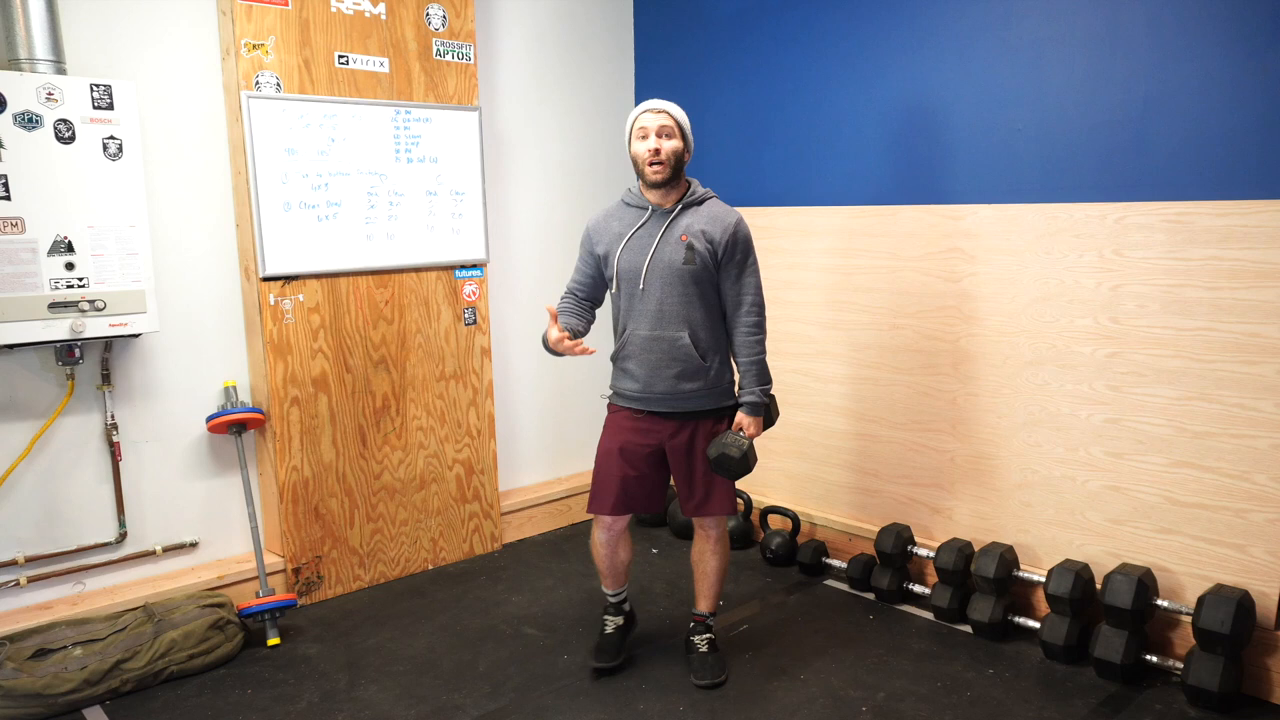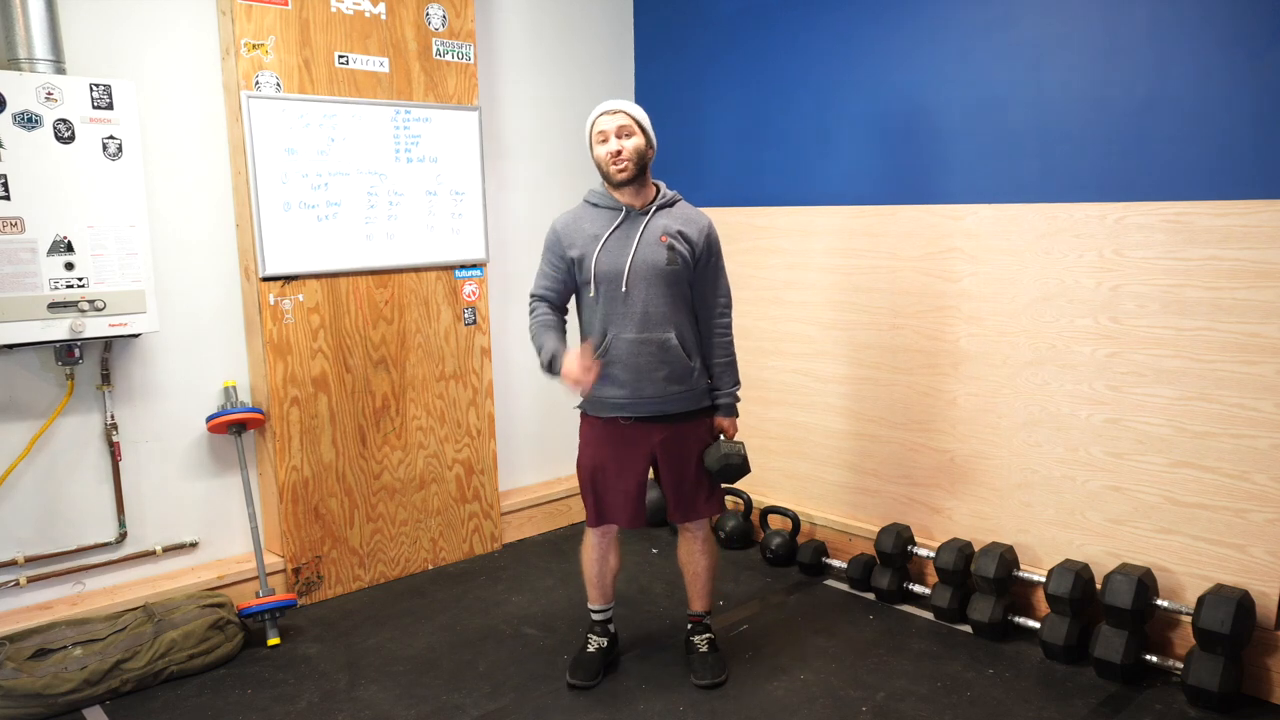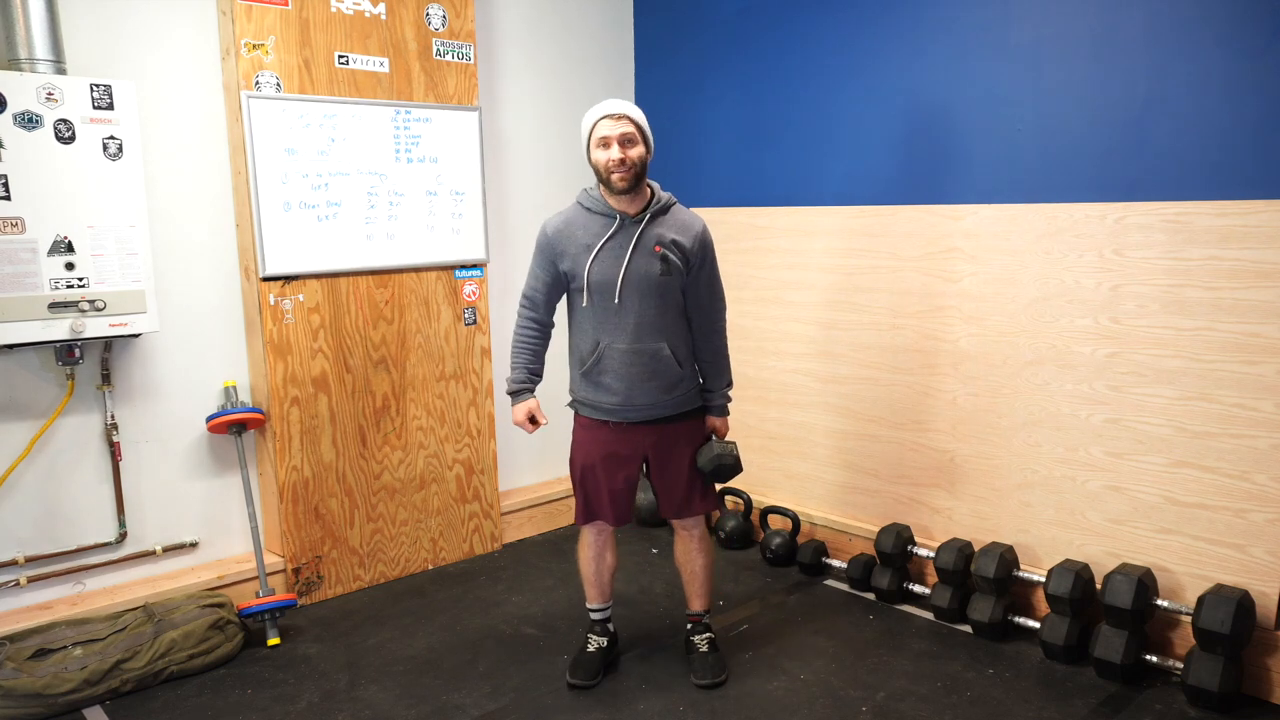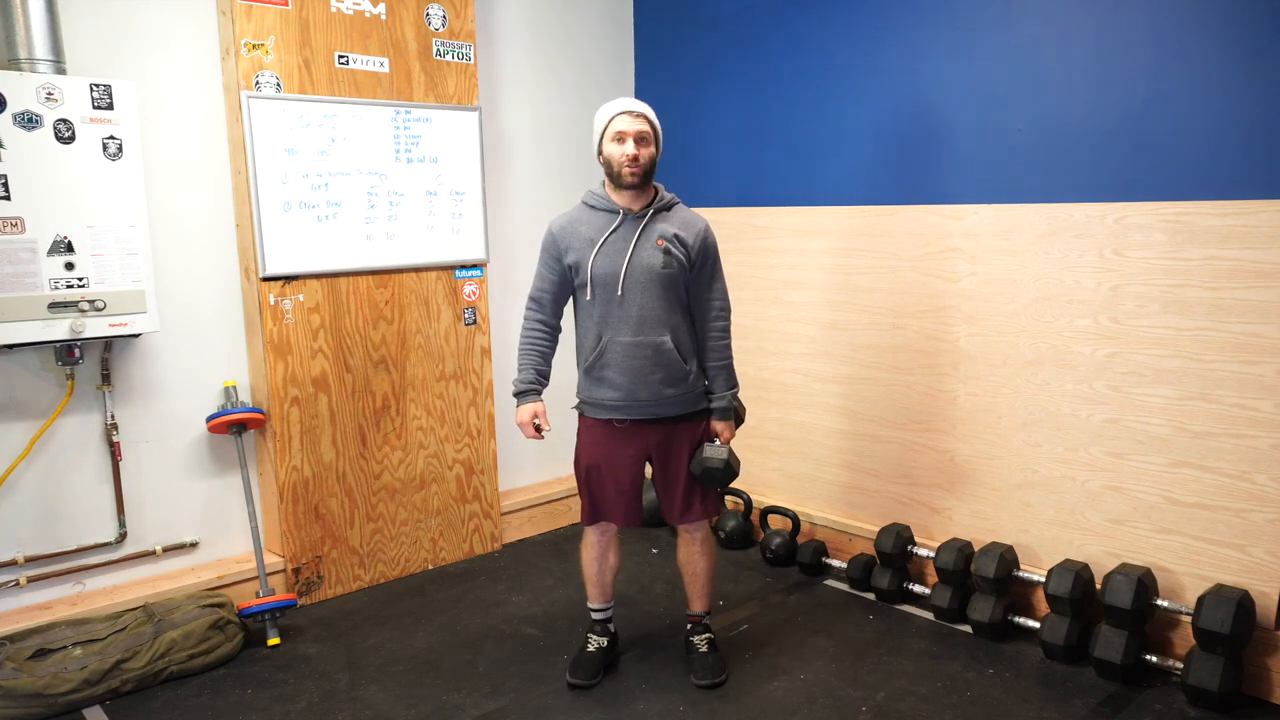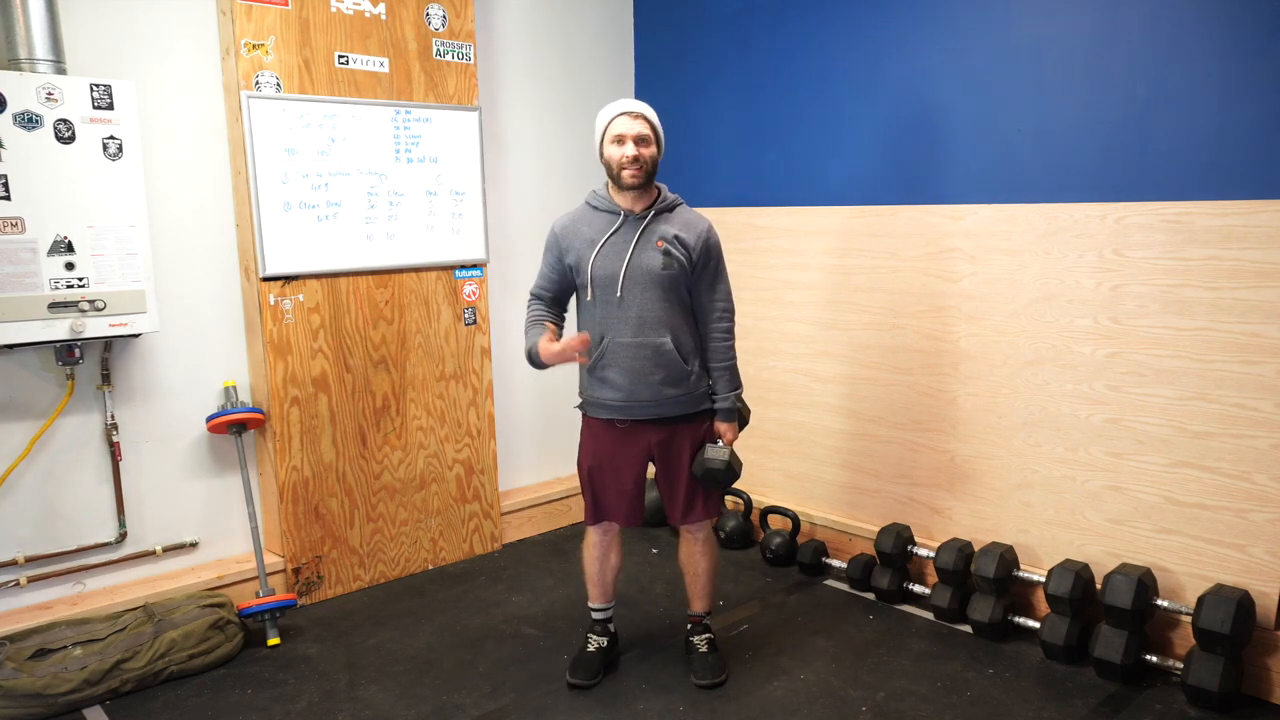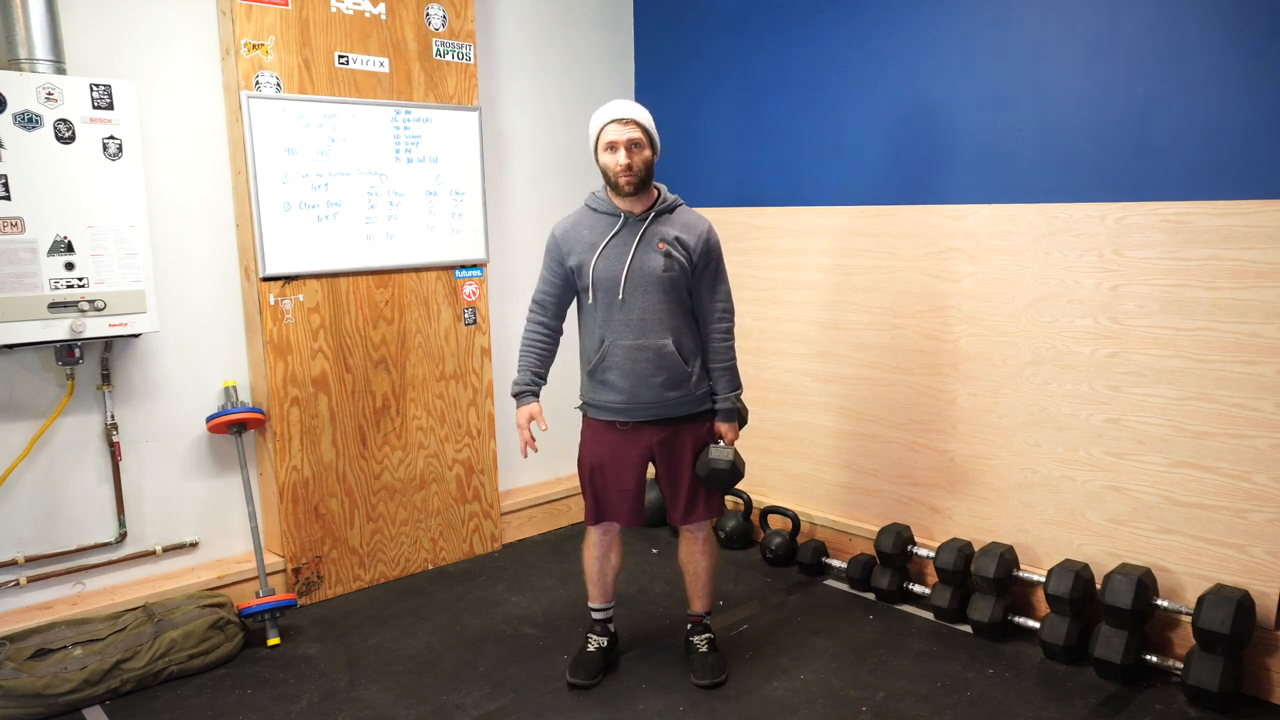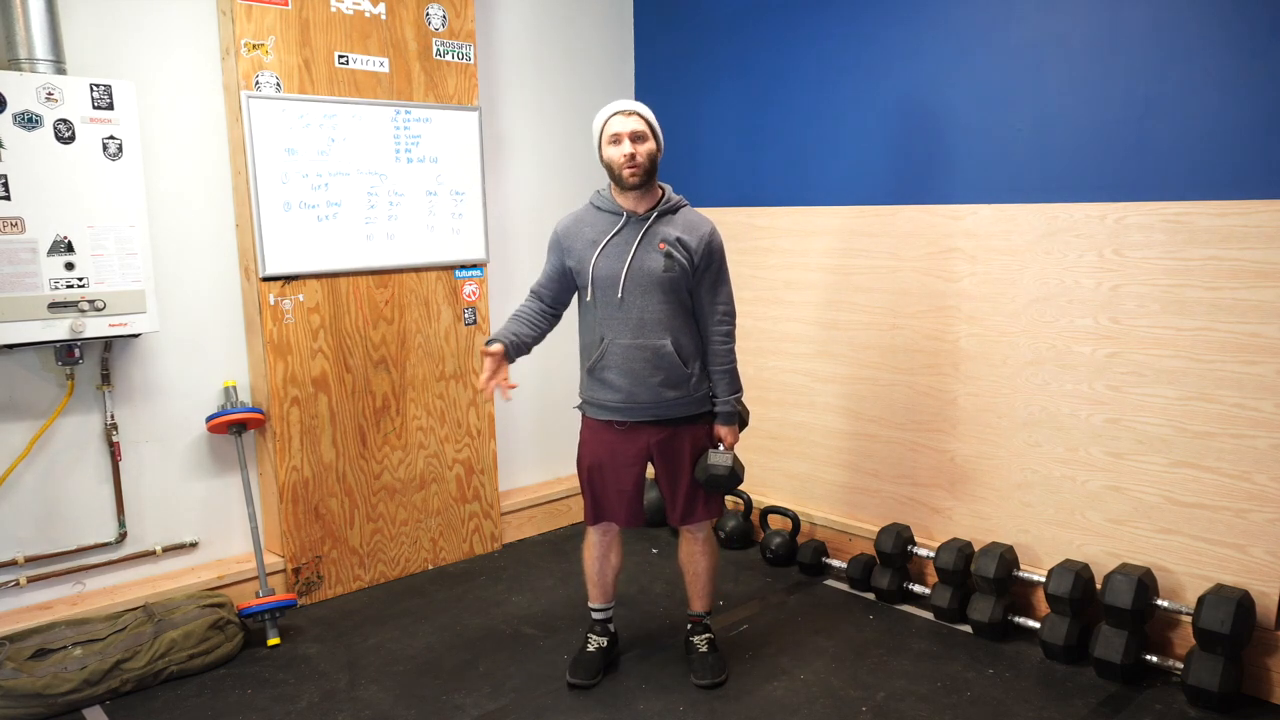
dt=0.7s
person 1, frame 1
left shoulder: (723, 223)
right shoulder: (605, 225)
left elbow: (747, 319)
right elbow: (580, 300)
left wrist: (752, 400)
right wrist: (558, 333)
left hip: (707, 407)
right hip: (631, 405)
left knee: (710, 521)
right knee: (609, 518)
left ankle: (702, 631)
right ankle: (618, 612)
person 1, frame 2
left shoulder: (692, 225)
right shoulder: (570, 228)
left elbow: (716, 320)
right elbow: (542, 305)
left wrist: (725, 400)
right wrist: (558, 356)
left hip: (687, 411)
right hip: (608, 415)
left knee: (695, 524)
right knee: (602, 526)
left ankle: (700, 631)
right ankle: (600, 632)
person 1, frame 3
left shoulder: (688, 230)
right shoulder: (561, 231)
left elbow: (709, 323)
right elbow: (534, 315)
left wrist: (718, 401)
right wrist: (522, 388)
left hip: (679, 413)
right hip: (600, 416)
left knee: (691, 521)
right knee: (597, 524)
left ankle: (700, 631)
right ankle: (600, 633)
person 1, frame 4
left shoulder: (690, 229)
right shoulder: (568, 230)
left elbow: (714, 325)
right elbow: (541, 316)
left wrist: (722, 405)
right wrist: (528, 390)
left hip: (683, 413)
right hip: (604, 415)
left knee: (694, 525)
right knee: (601, 525)
left ankle: (699, 631)
right ankle: (600, 632)
person 1, frame 5
left shoulder: (693, 230)
right shoulder: (570, 231)
left elbow: (717, 324)
right elbow: (543, 300)
left wrist: (725, 406)
right wrist: (539, 342)
left hip: (685, 413)
right hip: (606, 415)
left knee: (695, 524)
right knee: (603, 524)
left ankle: (699, 632)
right ankle: (600, 633)
person 1, frame 6
left shoulder: (693, 231)
right shoulder: (570, 233)
left elbow: (717, 326)
right elbow: (544, 318)
left wrist: (727, 407)
right wrist: (526, 390)
left hip: (687, 413)
right hip: (607, 416)
left knee: (696, 524)
right knee: (603, 525)
left ankle: (699, 631)
right ankle: (600, 632)
person 1, frame 7
left shoulder: (695, 232)
right shoulder: (574, 230)
left elbow: (717, 328)
right elbow: (544, 302)
left wrist: (725, 410)
right wrist: (502, 343)
left hip: (685, 414)
right hip: (607, 415)
left knee: (696, 524)
right knee: (603, 525)
left ankle: (699, 633)
right ankle: (599, 634)
